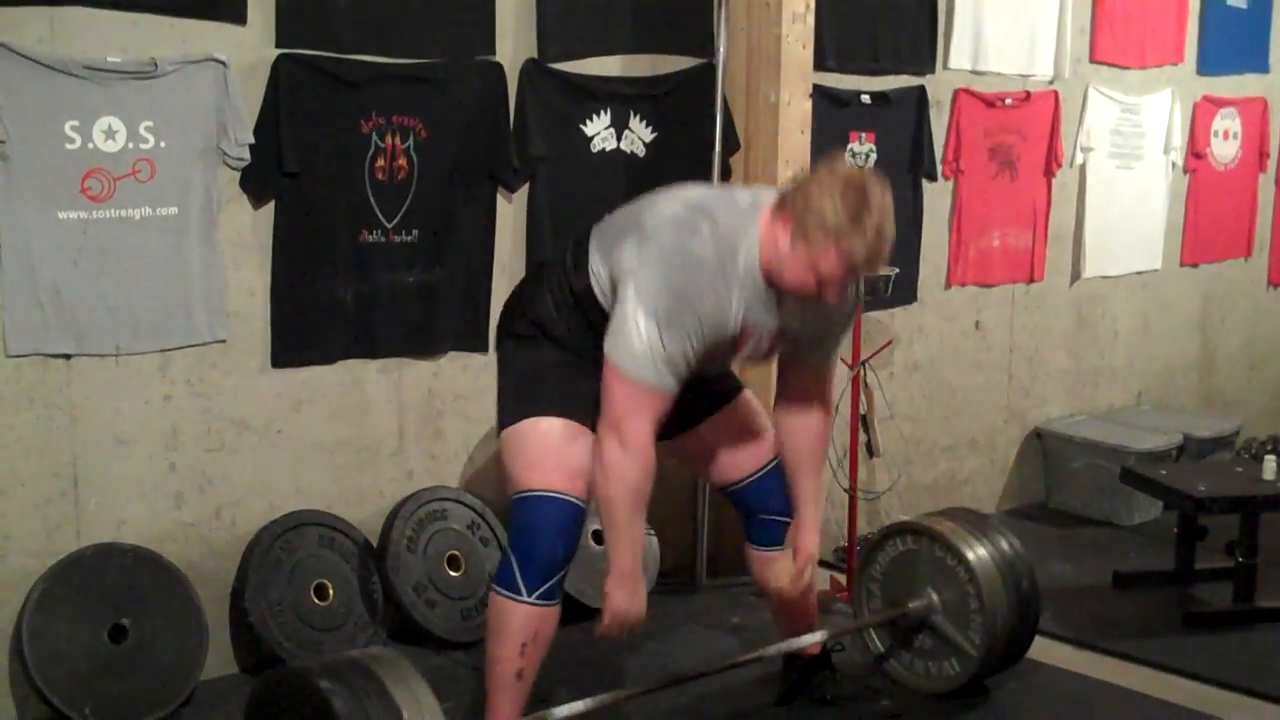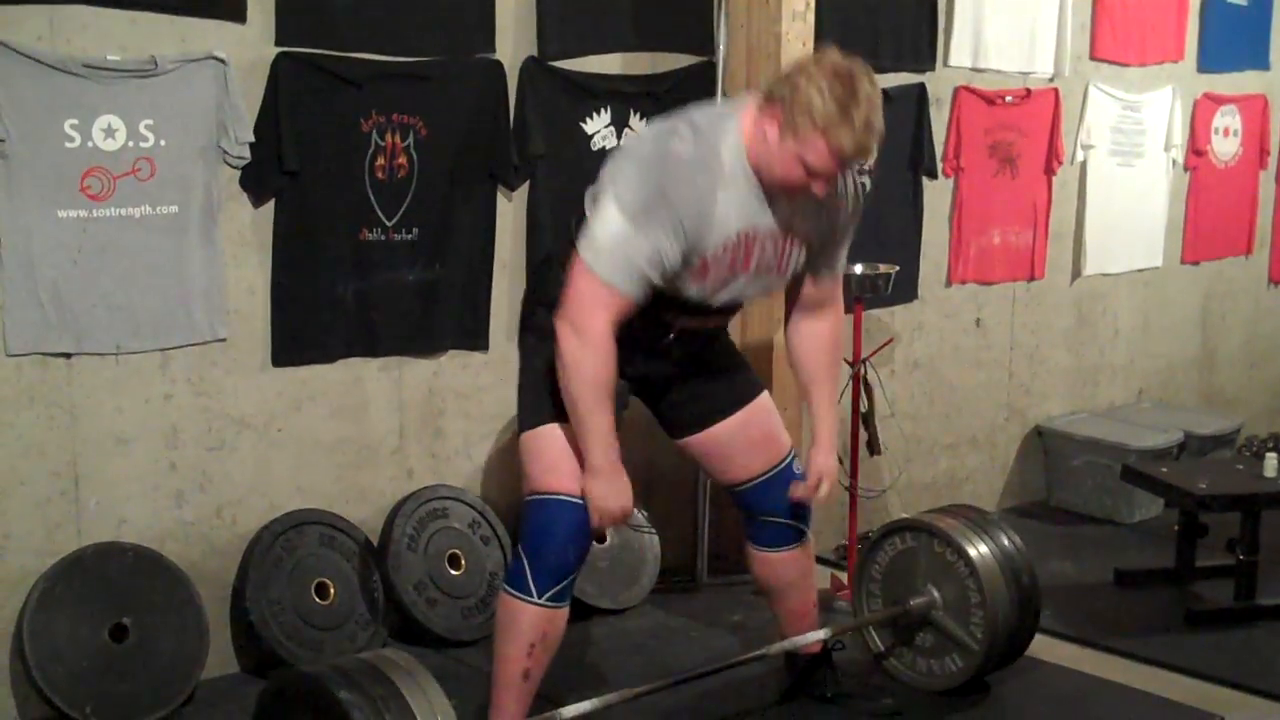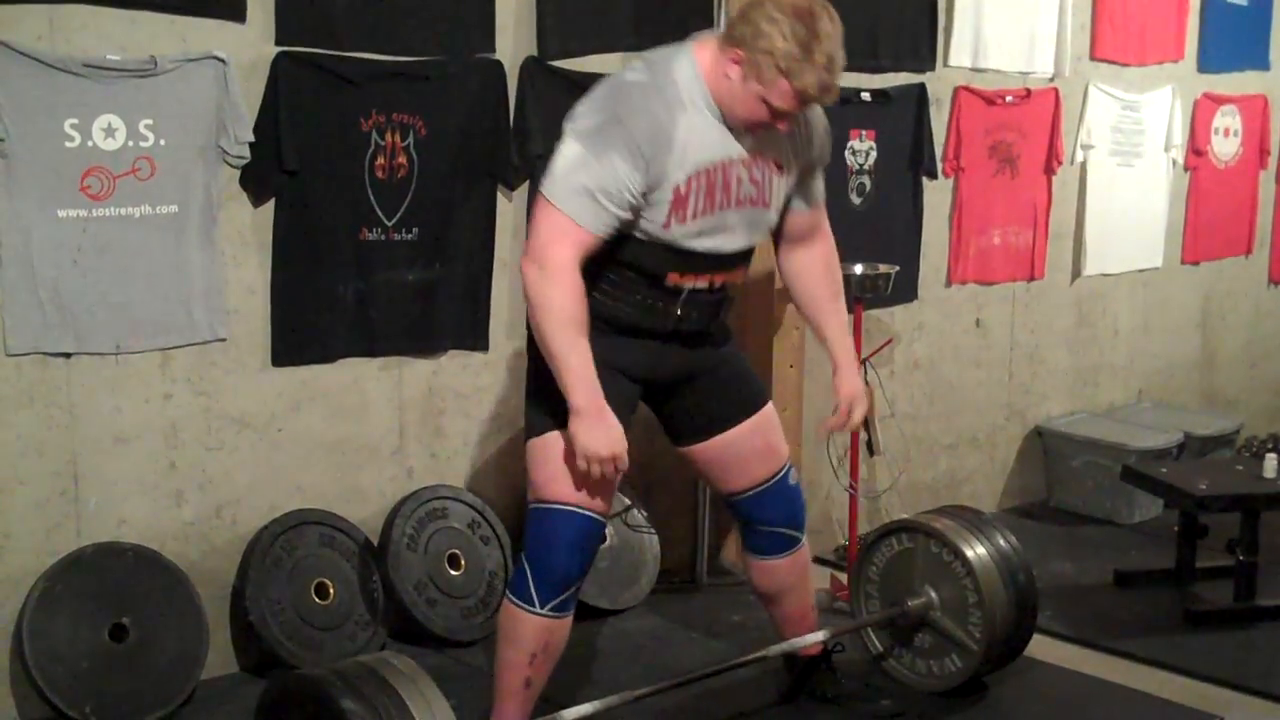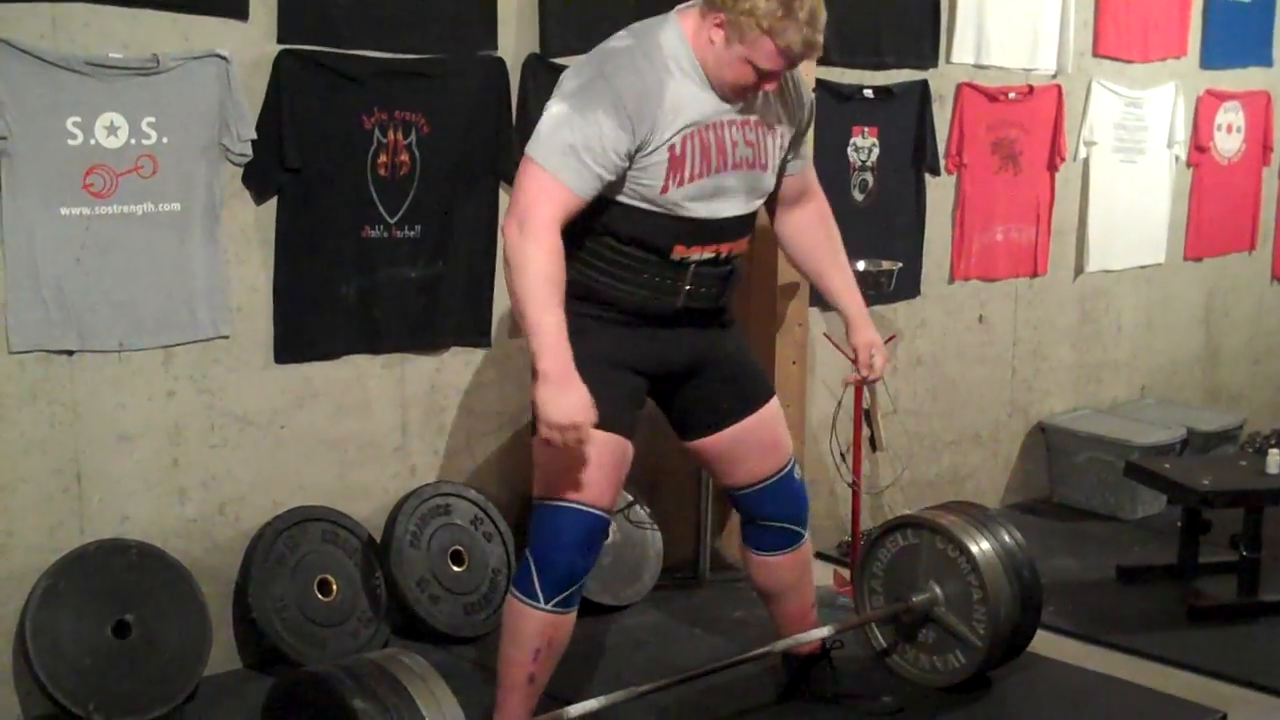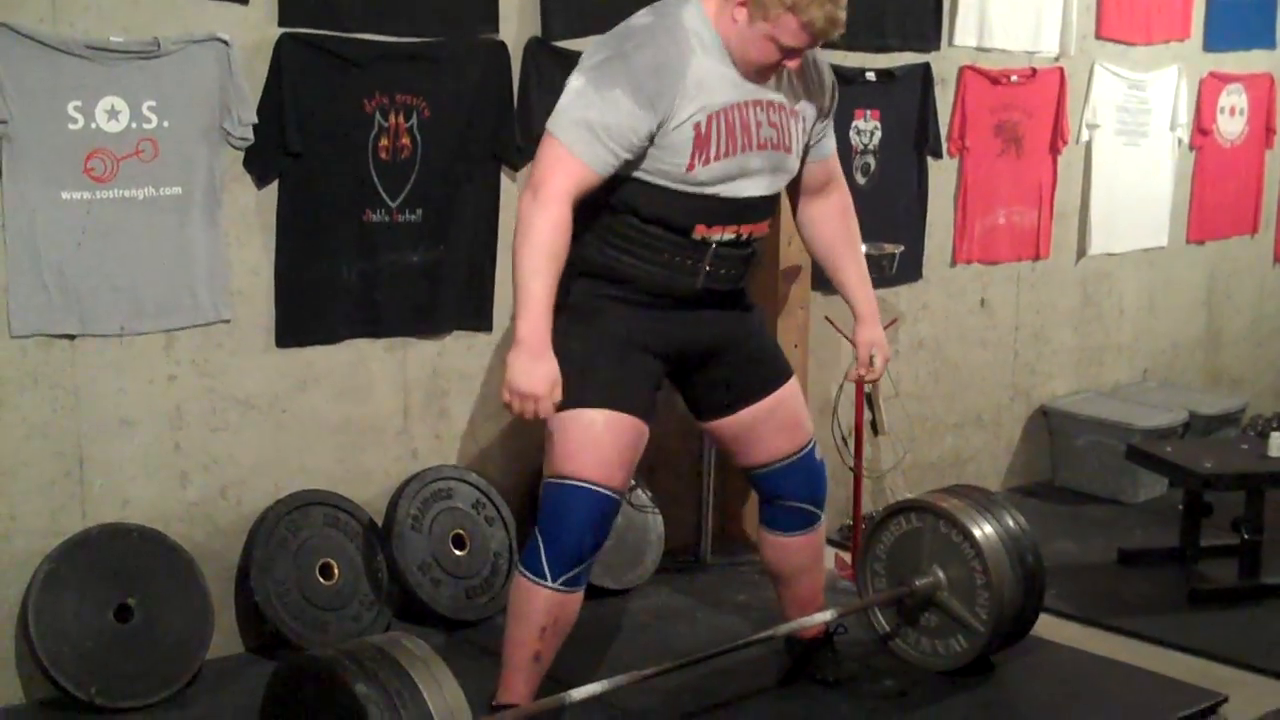
dt=0.2s
person 1, frame 1
left shoulder: (827, 281)
right shoulder: (687, 263)
left elbow: (805, 401)
right elbow: (625, 436)
left wrist: (808, 526)
right wrist: (625, 576)
right hip: (559, 338)
left knee: (775, 490)
right knee: (546, 524)
left ankle: (809, 667)
person 1, frame 2
left shoulder: (832, 191)
right shoulder: (671, 168)
left elbow: (817, 309)
right elbow: (583, 324)
left wrist: (824, 436)
right wrist: (603, 467)
left hip: (691, 334)
right hip: (581, 315)
left knee: (781, 494)
right knee: (559, 525)
person 1, frame 3
left shoulder: (801, 127)
right shoulder: (634, 110)
left elbow: (806, 241)
right elbow: (548, 261)
left wrist: (844, 358)
right wrist: (587, 409)
left hip: (697, 333)
right hip: (593, 330)
left knee: (775, 503)
right knee: (563, 536)
person 1, frame 4
left shoulder: (784, 93)
right shoulder: (619, 78)
left elbow: (799, 204)
right elbow: (530, 223)
left wrist: (855, 314)
right wrist: (558, 374)
left hip: (703, 324)
right hip: (599, 324)
left knee: (778, 497)
right knee: (568, 533)
person 1, frame 5
left shoulder: (807, 77)
right shoulder: (644, 58)
left elbow: (821, 194)
right elbow: (549, 196)
left wrist: (865, 310)
right wrist: (531, 342)
left hip: (722, 306)
right hip: (616, 304)
left knee: (797, 477)
right knee: (577, 513)
left ankle: (814, 653)
right ankle: (510, 708)
